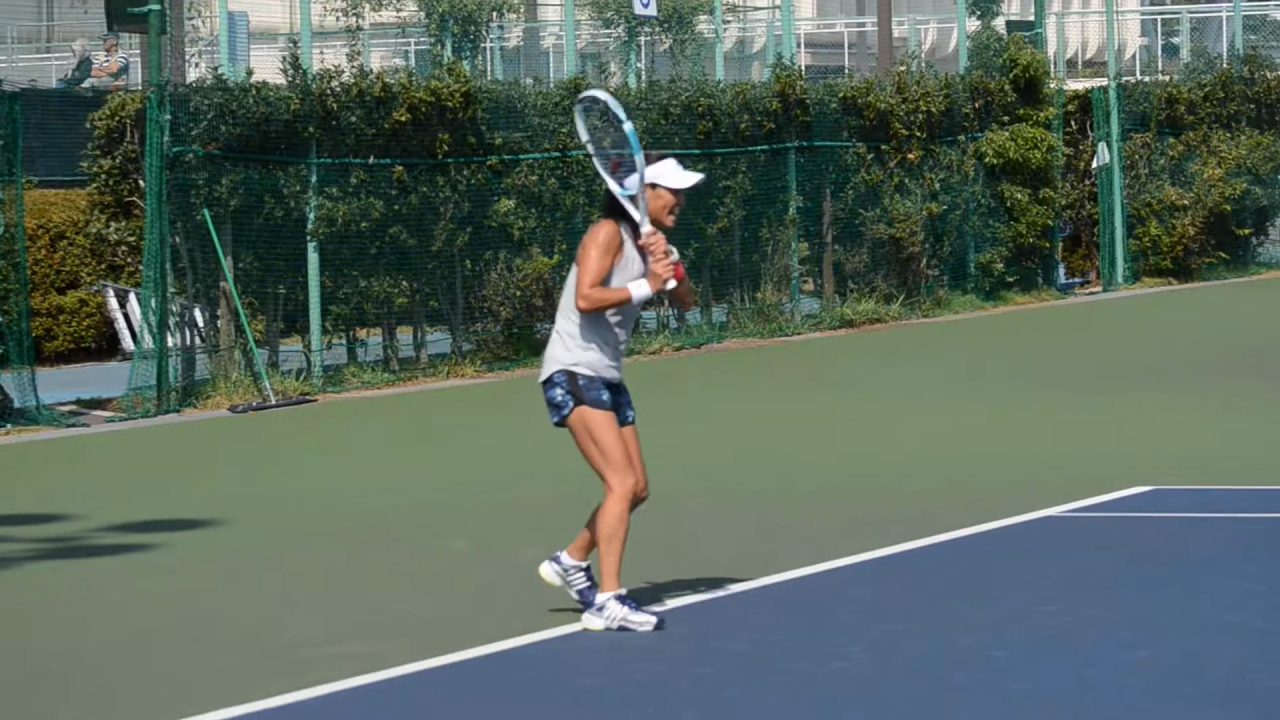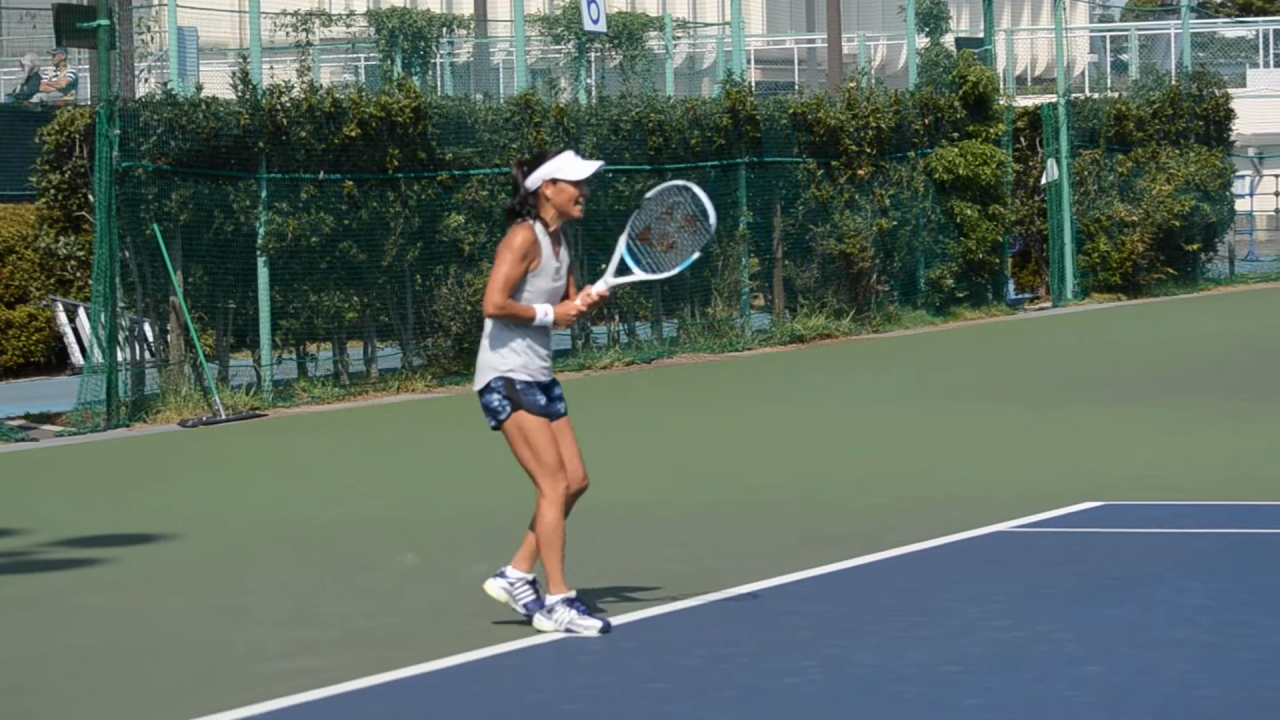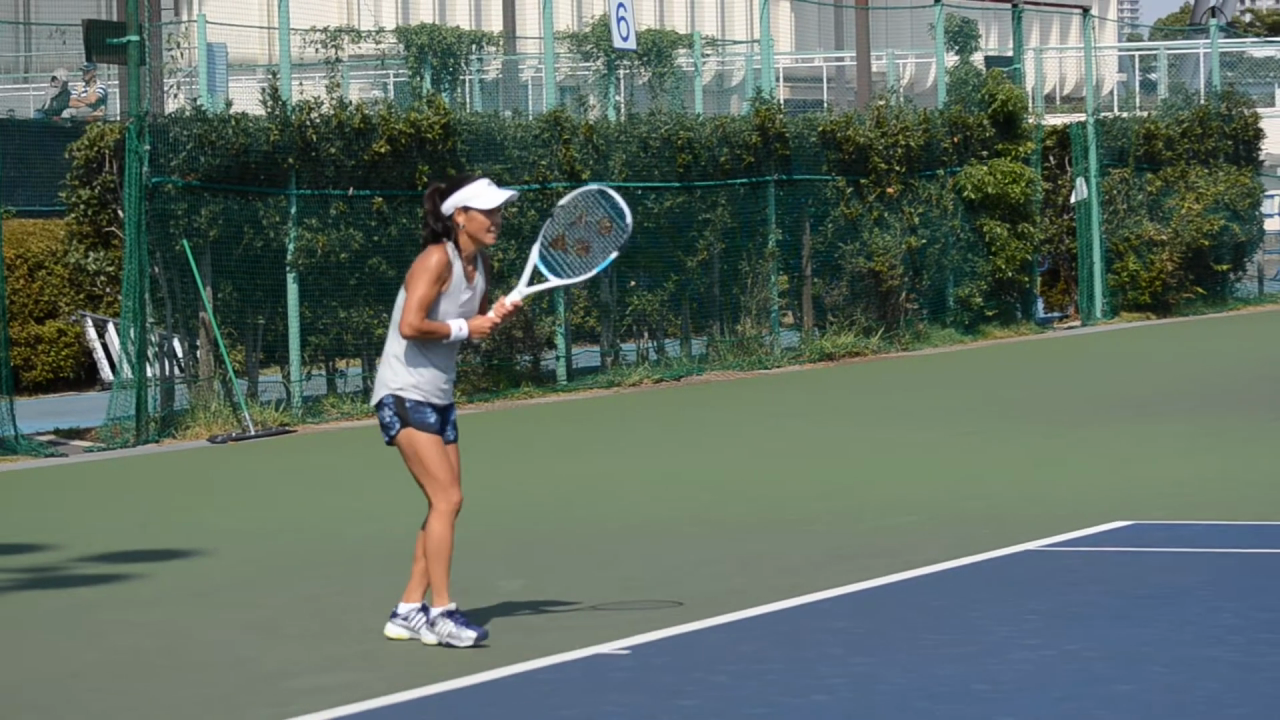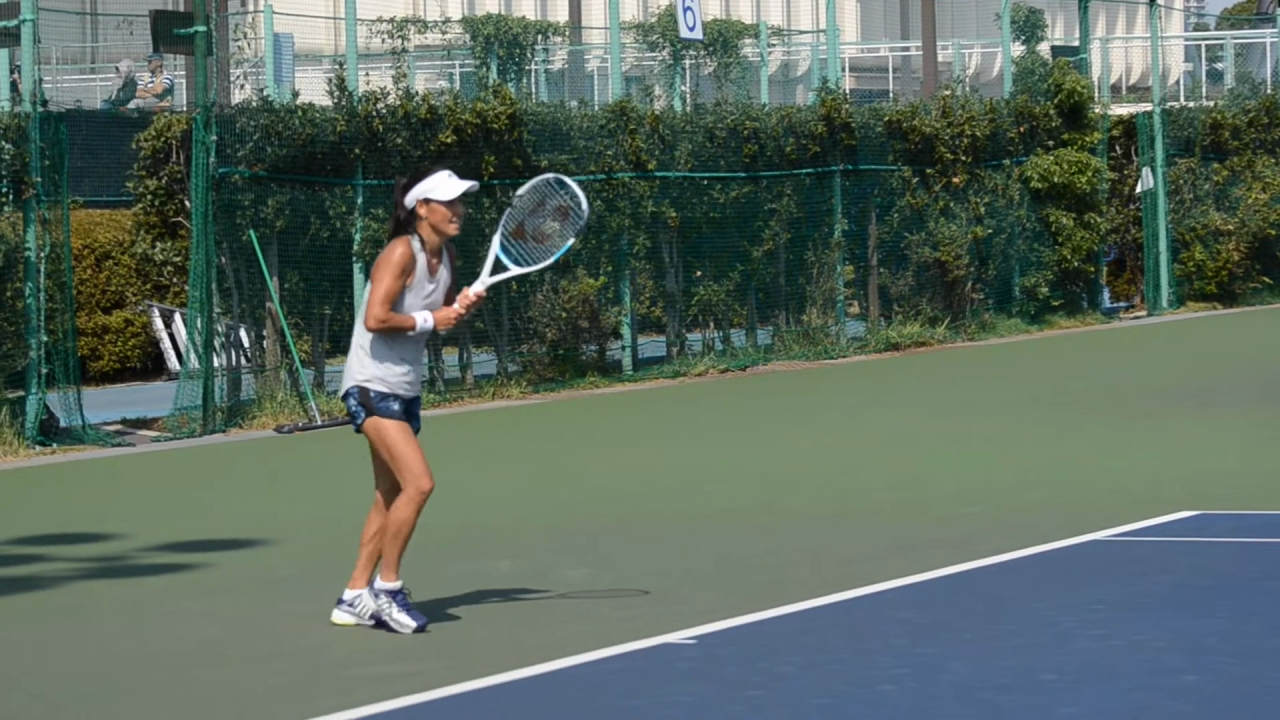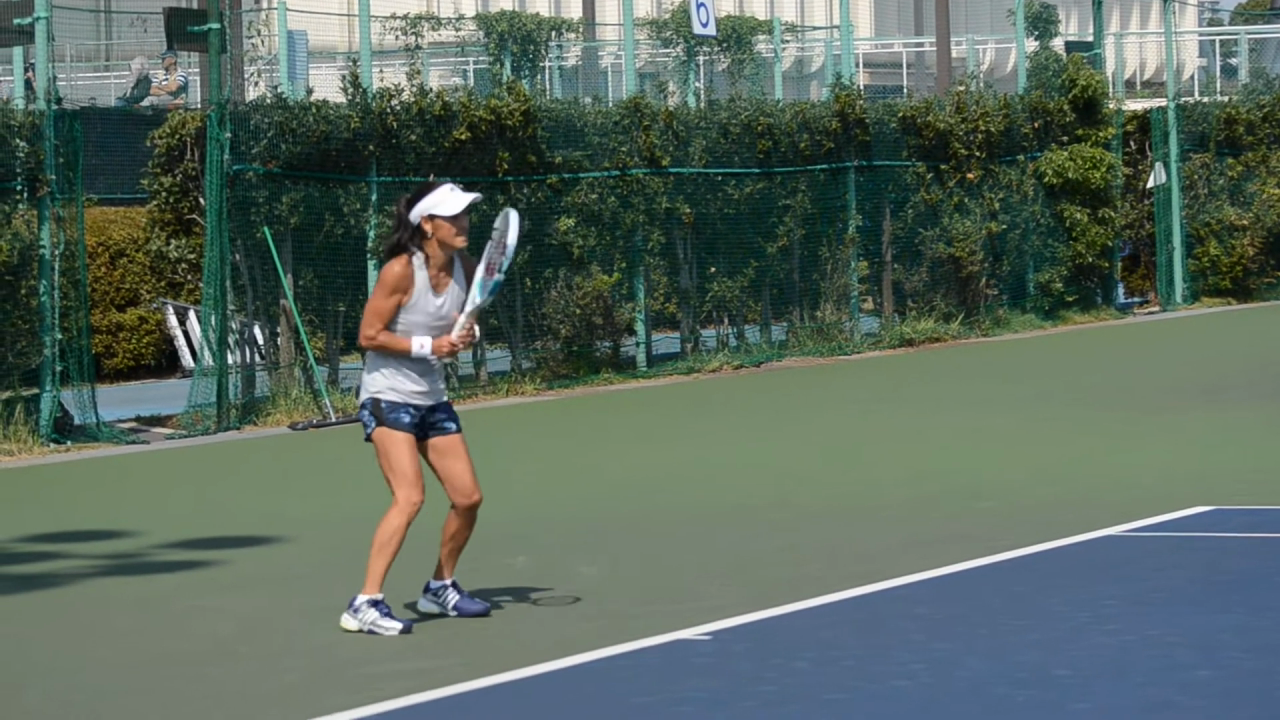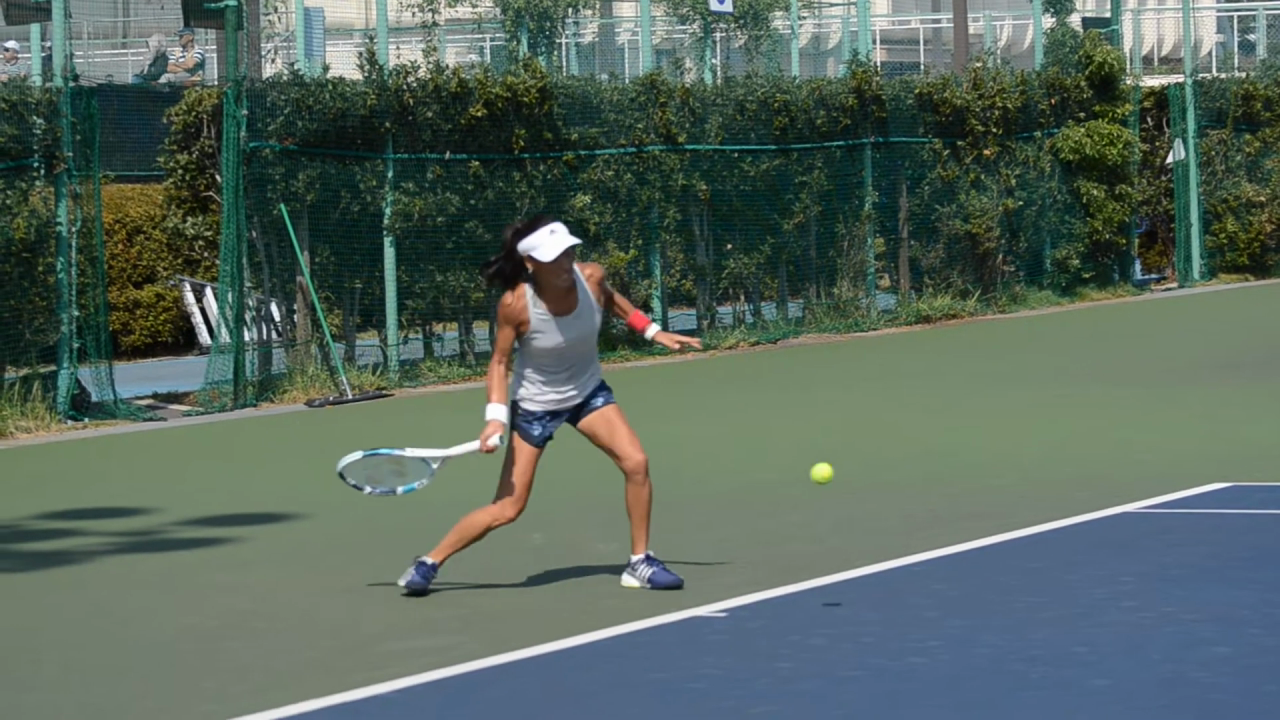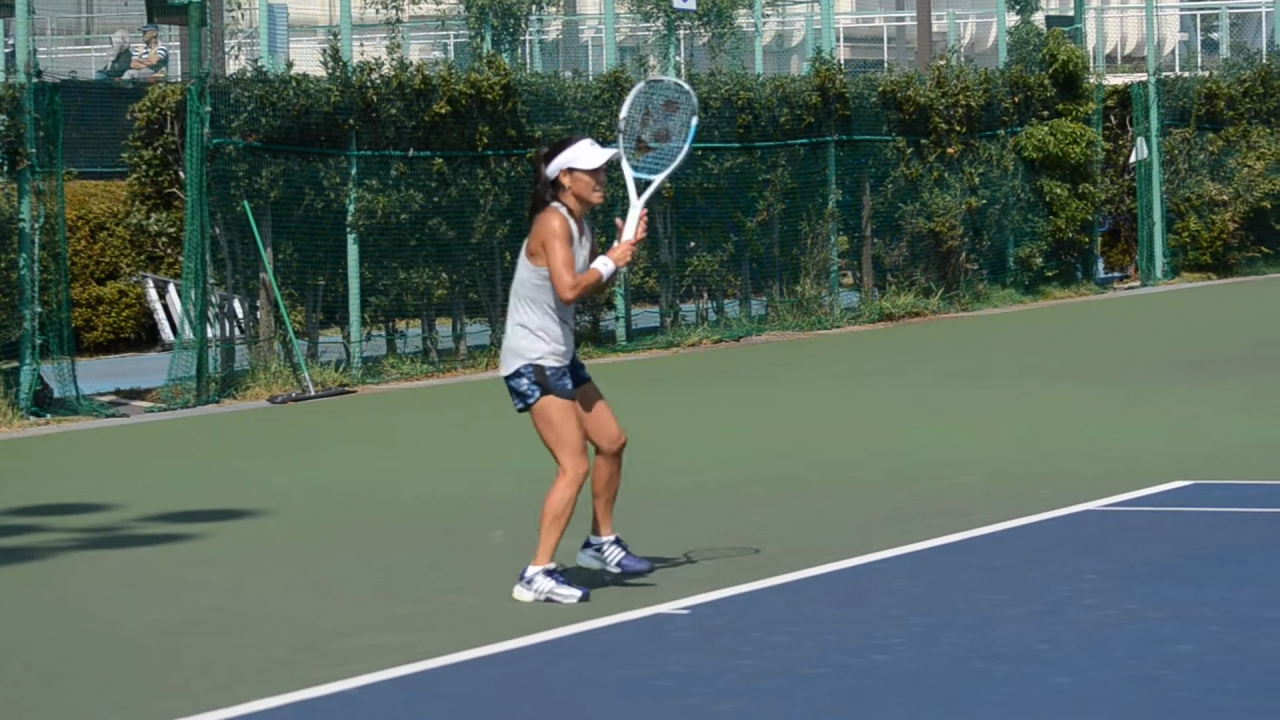
dt=0.7s
person 1, frame 1
left shoulder: (652, 243)
right shoulder: (607, 232)
left elbow: (686, 296)
right elbow: (585, 299)
left wrist: (667, 260)
right wrist: (644, 287)
left hip: (605, 377)
right hip: (573, 374)
left knee: (635, 490)
right knee: (623, 484)
left ankle: (571, 562)
right ankle: (607, 602)
person 1, frame 2
left shoulder: (559, 238)
right shoulder: (523, 235)
left elbow: (563, 309)
right elbow: (493, 304)
left wrist: (583, 302)
right wrist: (549, 314)
left hip: (539, 377)
right hip: (507, 377)
left knee: (575, 481)
right knee: (555, 485)
left ankle: (515, 576)
right ankle: (557, 601)
person 1, frame 3
left shoulder: (480, 263)
right shoulder: (437, 259)
left elbow: (471, 323)
right elbow: (410, 326)
left wrist: (495, 316)
right wrist: (464, 328)
left hip: (437, 397)
right hip: (404, 395)
left knee: (448, 505)
right knee: (447, 499)
left ankle: (410, 611)
right ankle: (441, 611)
person 1, frame 4
left shoulder: (446, 254)
right shoulder: (401, 251)
left elbow: (439, 315)
right elbow: (374, 319)
left wrist: (460, 306)
right wrist: (429, 321)
left hip: (404, 390)
right hip: (371, 387)
left knee: (390, 499)
right knee: (419, 484)
left ankle: (356, 597)
right ankle: (387, 585)
person 1, frame 5
left shoulder: (466, 266)
right shoulder: (399, 270)
right elbow: (368, 336)
left wrist: (465, 334)
right wrist: (427, 346)
left hip: (431, 398)
right hip: (387, 397)
left knee: (468, 498)
right knee: (410, 498)
left ankle: (440, 588)
right ankle: (365, 602)
person 1, frame 6
left shoulder: (591, 276)
right shoulder: (516, 302)
left elbow: (611, 302)
right elbow: (499, 361)
left wrist: (655, 333)
right wrist: (495, 415)
left hip: (586, 388)
right hip: (537, 401)
left knee: (636, 463)
right knee: (507, 508)
left ankle: (640, 560)
right ankle: (429, 563)
person 1, frame 7
left shoulder: (579, 221)
right shoulder: (552, 221)
left elbow: (586, 287)
right elbow: (568, 291)
left wrist: (621, 252)
right wrist: (610, 262)
left hip: (557, 358)
right hip: (533, 361)
left knee: (612, 443)
right knee: (575, 467)
left ankle: (602, 542)
right ankle: (537, 574)
